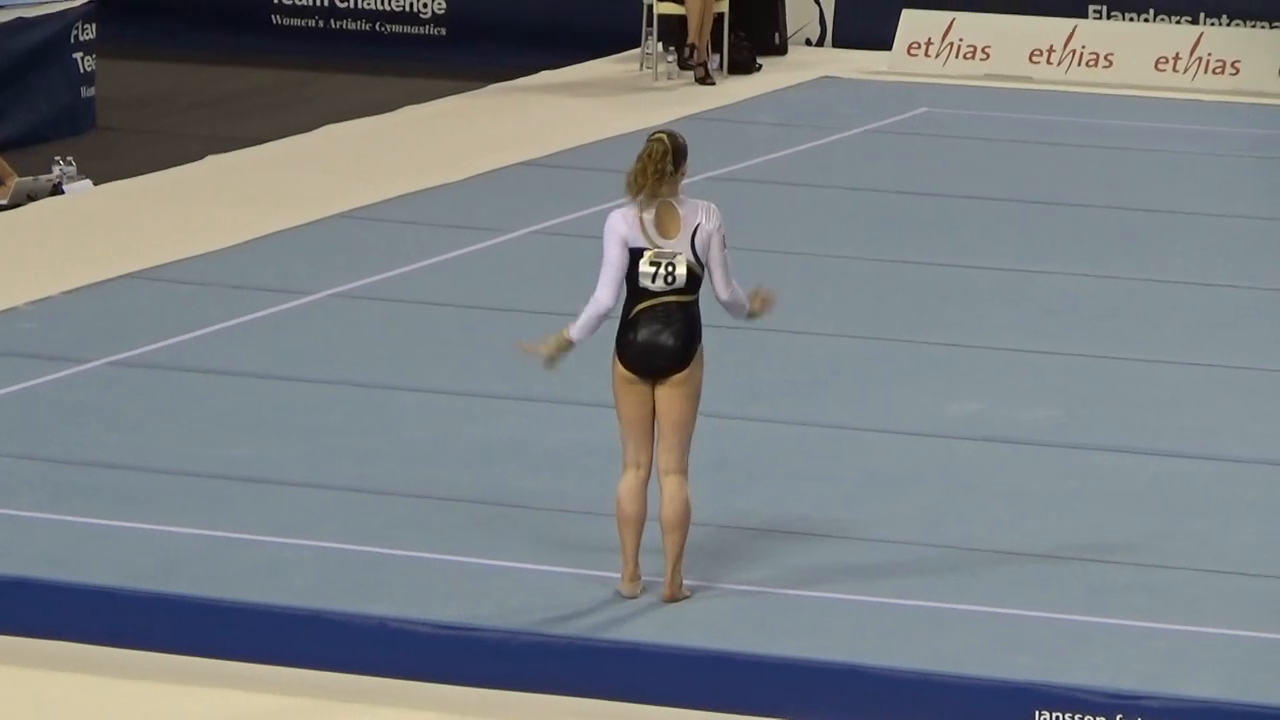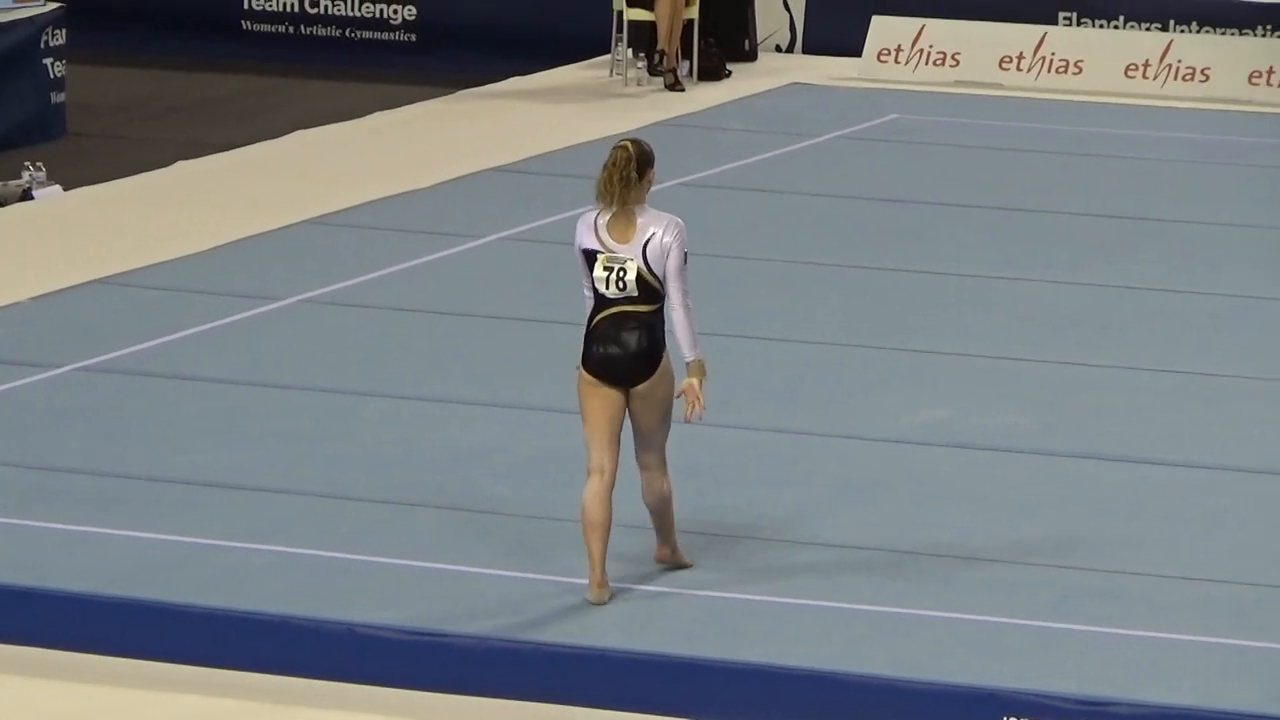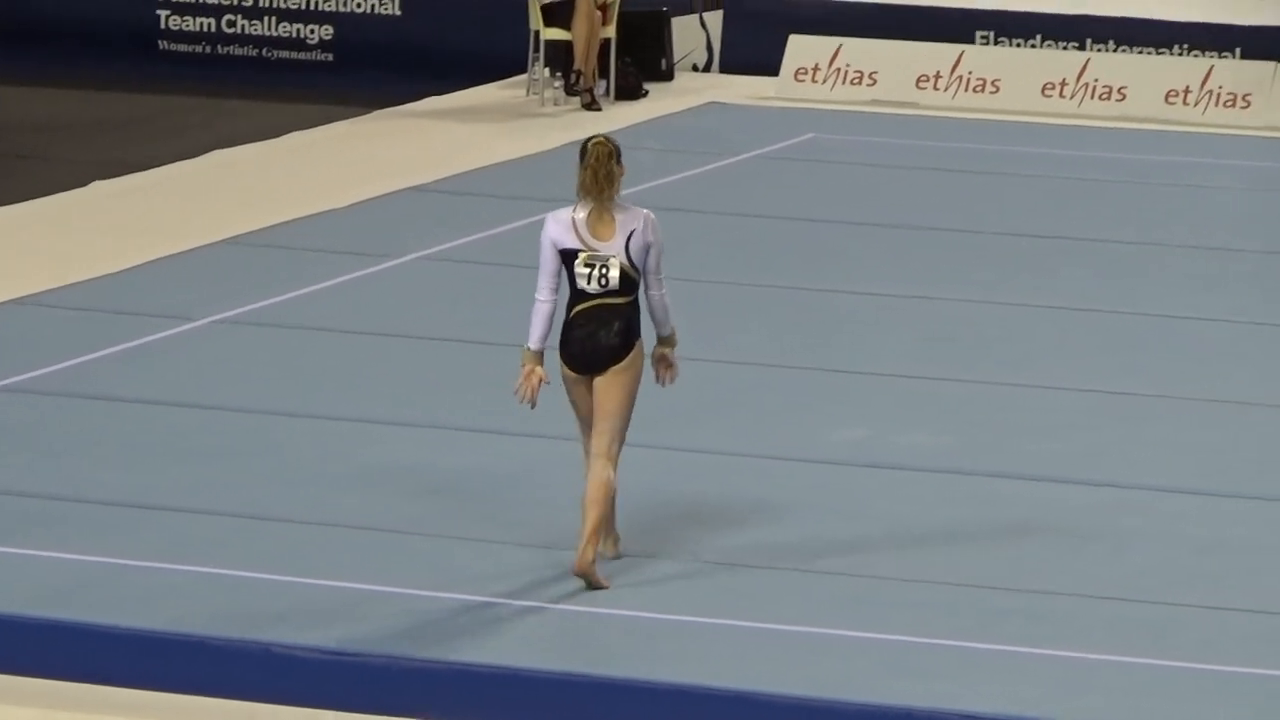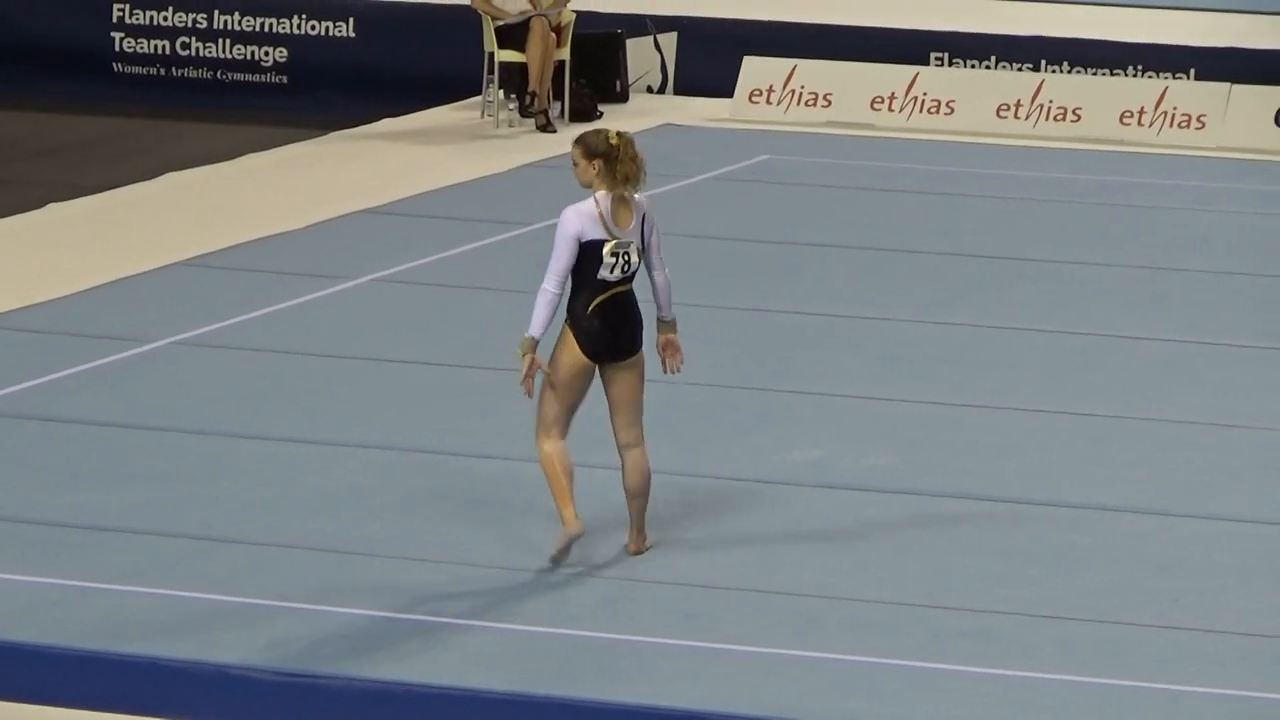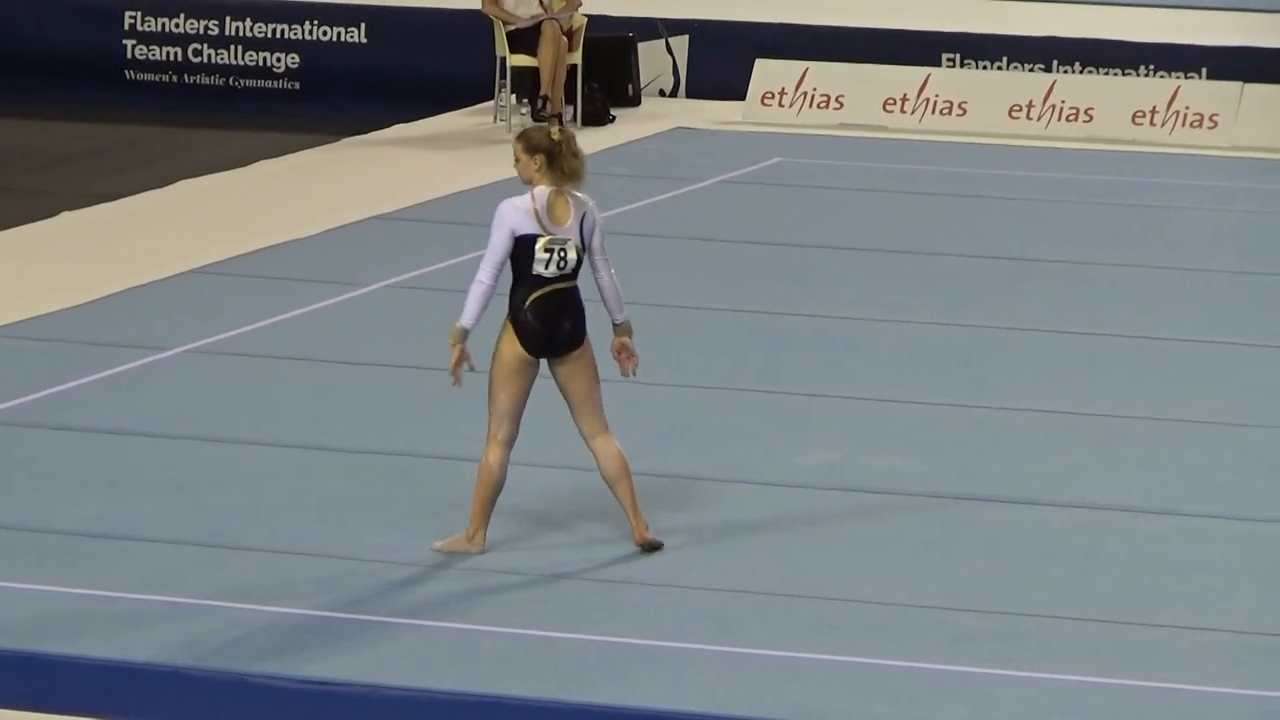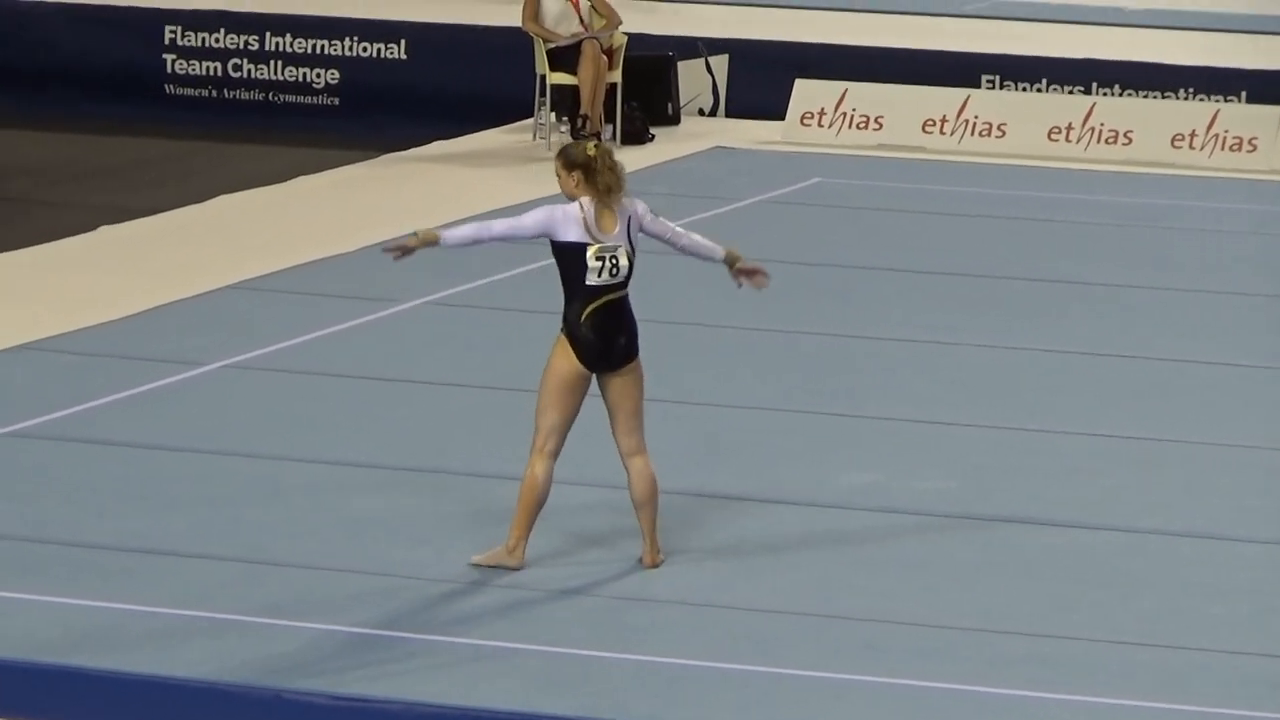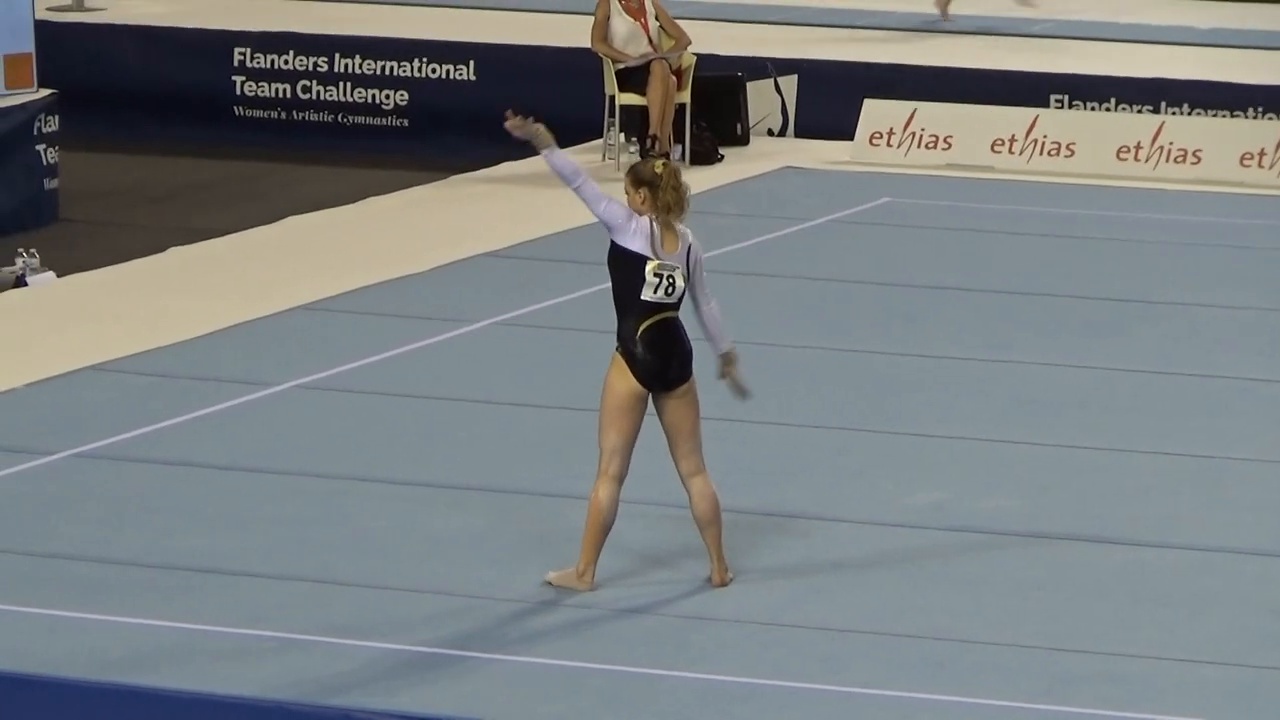
dt=0.7s
person 1, frame 1
left shoulder: (622, 219)
right shoulder: (707, 216)
left elbow: (605, 298)
right elbow: (725, 292)
left wrist: (565, 339)
right wrist: (749, 308)
left hip: (634, 344)
right hip: (681, 349)
left knee: (634, 467)
right knee: (674, 470)
left ankle: (630, 573)
right ankle: (672, 579)
person 1, frame 2
left shoulder: (586, 225)
right shoulder: (668, 229)
right elbow: (678, 302)
right wrist: (693, 368)
left hip: (598, 352)
right hip: (646, 354)
left knee: (599, 472)
right knee: (652, 462)
left ankle: (597, 579)
right ankle: (666, 546)
person 1, frame 3
left shoulder: (557, 223)
right shoulder: (643, 222)
left elbow: (546, 295)
right elbow: (655, 289)
left wrist: (533, 356)
right wrist: (665, 340)
left hip: (576, 340)
right hip: (620, 341)
left knee: (594, 446)
right knee: (605, 455)
left ankle: (608, 537)
right ankle: (587, 550)
person 1, frame 4
left shoulder: (577, 216)
right shoulder: (641, 209)
left elbow: (553, 285)
right elbow: (658, 272)
left wrist: (530, 345)
right wrist: (667, 327)
left hip: (585, 329)
right hip: (627, 326)
left knee: (550, 433)
right knee: (631, 440)
left ankle: (569, 519)
right ankle: (637, 535)
person 1, frame 5
left shoulder: (513, 209)
right shoulder: (584, 208)
left elbow: (487, 276)
right elbow: (603, 272)
left wrist: (460, 335)
right wrist: (622, 329)
left hip: (525, 325)
right hip: (568, 323)
left knee: (499, 438)
right knee: (597, 432)
left ankle: (474, 535)
right ankle: (640, 527)
person 1, frame 6
left shoulder: (560, 217)
right shoulder: (630, 211)
left elbow: (494, 231)
right elbow: (679, 237)
left wrist: (431, 238)
right wrist: (730, 260)
left hip: (580, 337)
right hip: (622, 336)
left knee: (544, 449)
right knee: (634, 450)
left ankle: (514, 547)
right ankle: (651, 549)
person 1, frame 7
left shoulder: (633, 227)
right shoulder: (687, 240)
left elbow: (584, 185)
right elbow: (706, 306)
left wrist: (542, 141)
right wrist: (727, 356)
left hip: (637, 358)
right hip: (676, 357)
left knee: (611, 474)
right knee: (693, 470)
left ankle: (583, 572)
right ankle: (718, 568)
